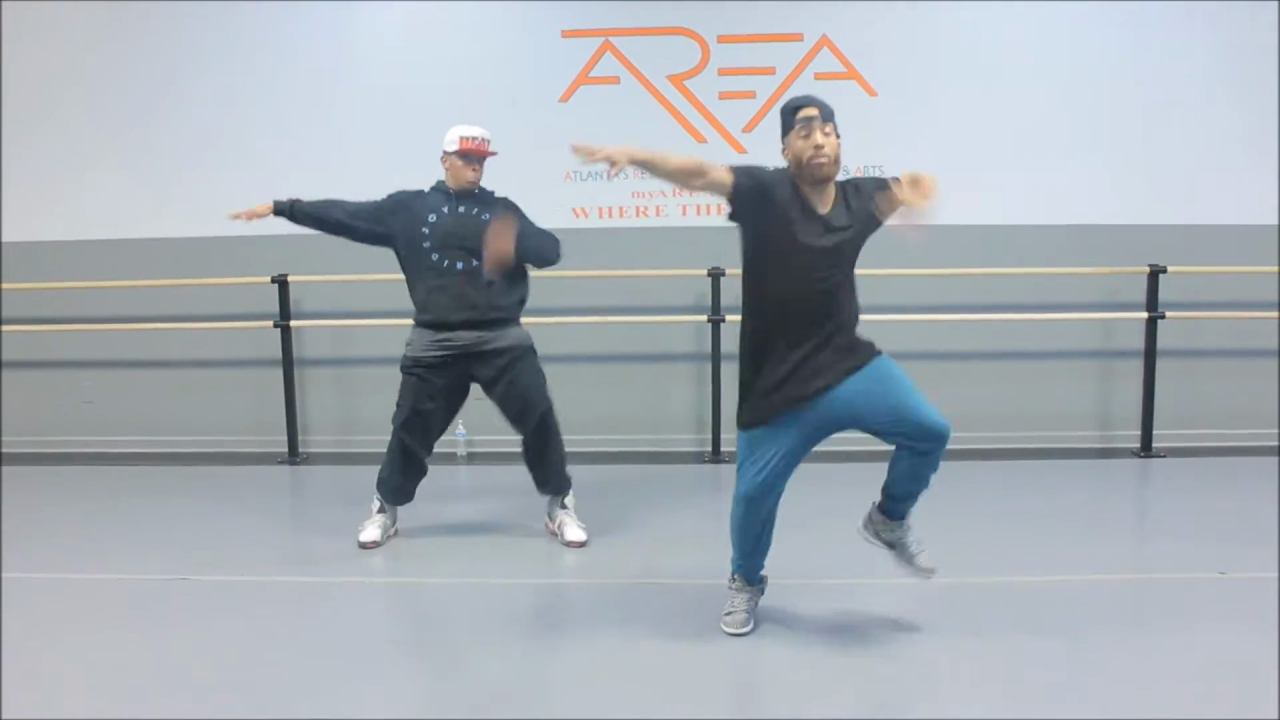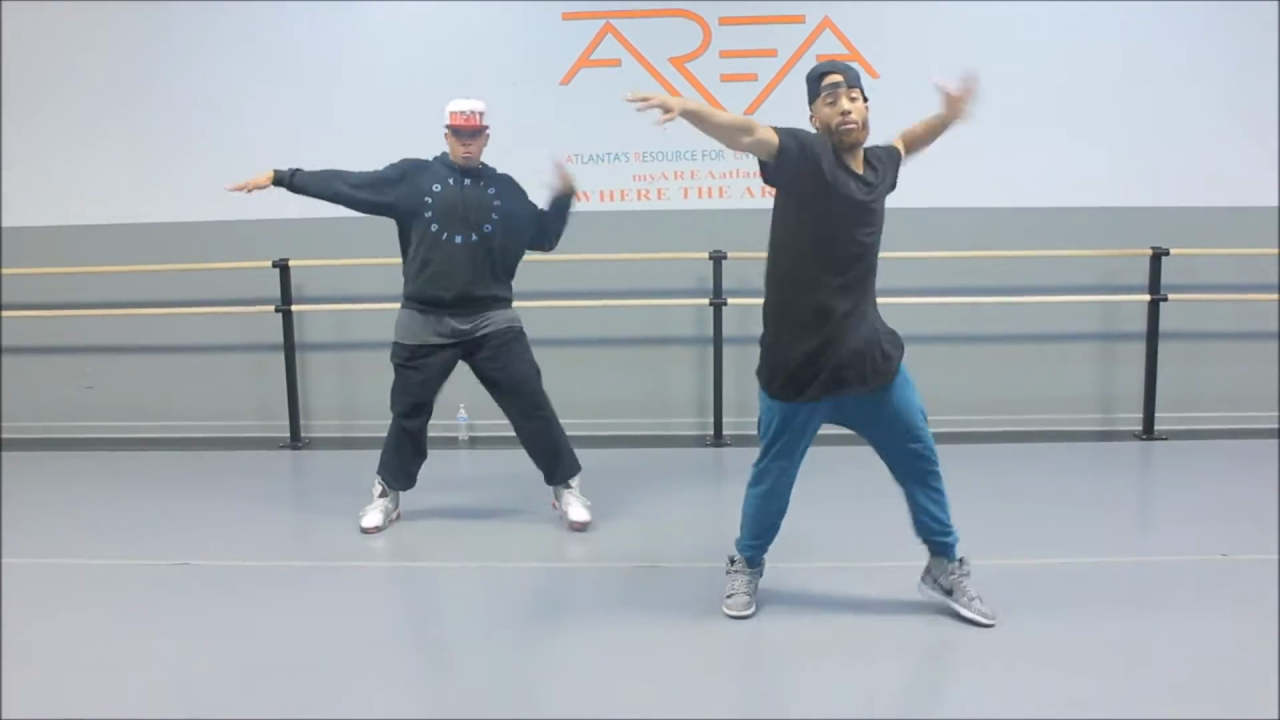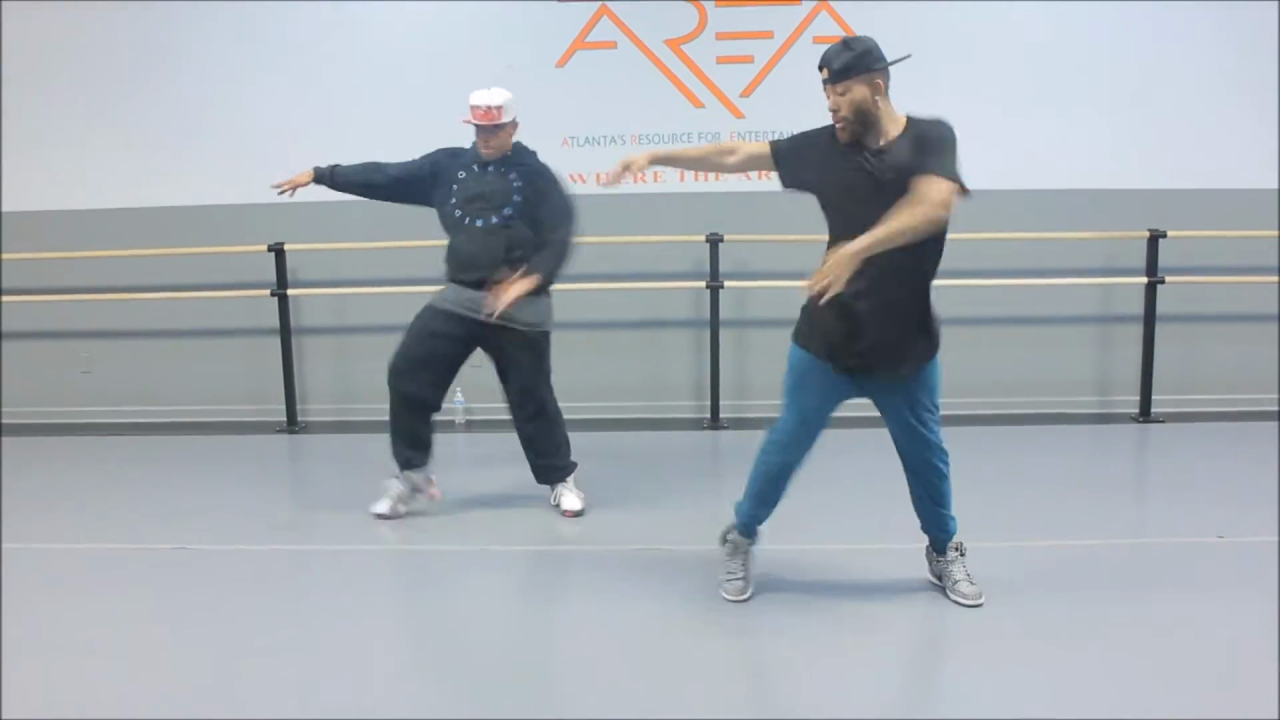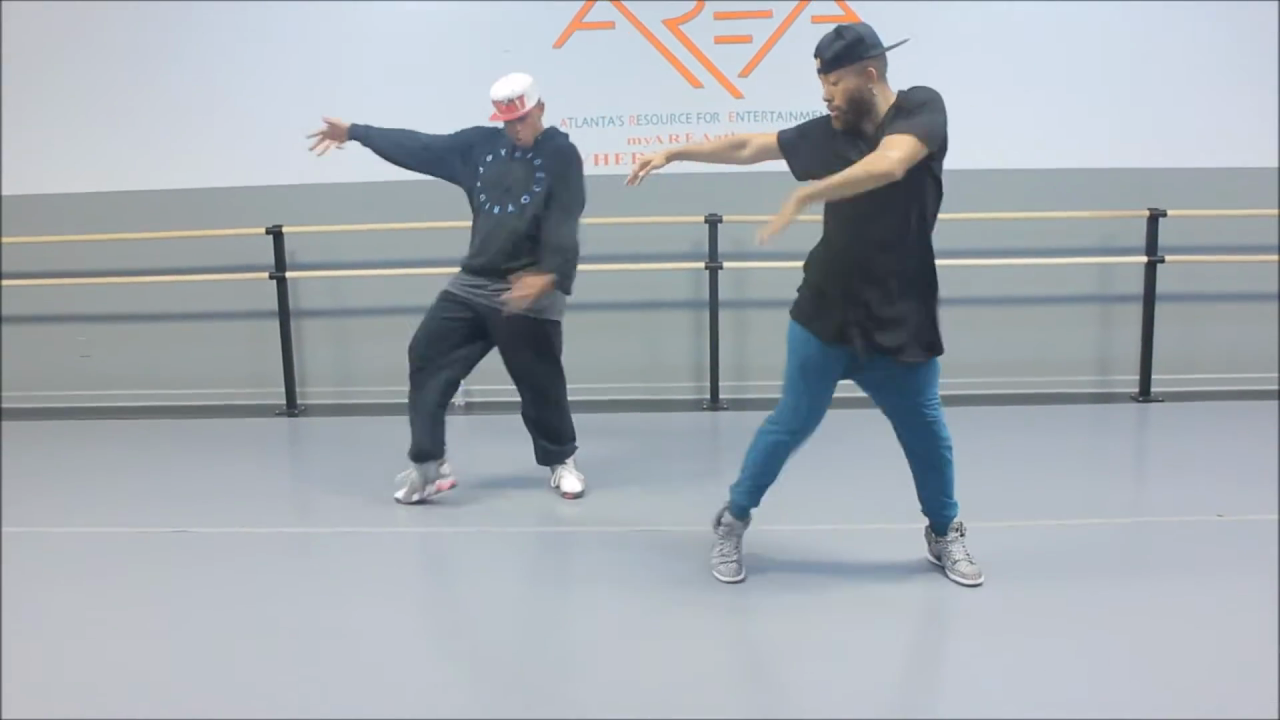
dt=0.5s
person 1, frame 1
left shoulder: (860, 196)
right shoulder: (763, 191)
left elbow: (909, 186)
right elbow: (700, 173)
left wrist: (916, 190)
right wrist: (633, 155)
left hip: (848, 362)
right hip: (776, 382)
left knee: (929, 431)
right knee: (756, 491)
left ankle: (889, 519)
right ankle: (746, 585)
person 1, frame 2
left shoulder: (878, 164)
right shoulder: (801, 154)
left elbow: (908, 141)
right elbow: (745, 133)
left wrist: (949, 115)
right wrist: (686, 106)
left hip: (868, 352)
right hip: (799, 358)
left knee: (917, 456)
right knee: (774, 471)
left ankle: (945, 569)
right ankle: (746, 567)
person 1, frame 3
left shoulder: (931, 137)
right shoulder: (822, 146)
left elbow: (934, 210)
right elbow: (736, 155)
left wrist: (857, 249)
right wrist: (657, 156)
left hip: (906, 335)
right hip: (830, 330)
left knee: (925, 451)
right knee: (791, 437)
left ankle: (944, 555)
right ankle: (739, 538)
person 1, frame 4
left shoulder: (921, 107)
right shoulder: (824, 133)
left elbow: (888, 165)
right elbow: (749, 146)
left wrist: (804, 197)
right wrist: (672, 152)
left hip: (902, 322)
right hip: (825, 311)
left knee: (927, 435)
right knee: (794, 421)
left ankle: (944, 536)
right ankle: (733, 519)
person 2, frame 1
left shoulder: (501, 209)
right shoulder: (409, 207)
left elbow: (549, 250)
right elbow: (343, 215)
left wrist: (514, 244)
right wrist: (278, 208)
left hip: (501, 337)
right hip: (435, 341)
left knee: (538, 416)
right knee: (412, 429)
left ankle: (560, 507)
right ankle: (384, 511)
person 2, frame 2
left shoulder: (504, 188)
right shoulder: (413, 175)
left elbow: (543, 237)
right elbow: (345, 185)
left wrist: (563, 196)
right wrist: (278, 177)
left hip: (492, 318)
right hip: (425, 322)
left knee: (529, 399)
right knee: (410, 412)
left ankle: (565, 487)
right ankle: (387, 494)
person 2, frame 3
left shoulder: (535, 175)
right shoulder: (449, 164)
left elbow: (559, 239)
right elbow: (386, 178)
left wrist: (531, 279)
right wrist: (320, 174)
left hip: (520, 305)
right hip: (458, 297)
left knee: (531, 396)
right knee: (408, 374)
left ankle: (561, 480)
right ankle: (412, 475)
person 2, frame 4
left shoulder: (562, 156)
right shoulder: (480, 143)
left elbow: (563, 222)
right elbow: (420, 146)
left wrist: (549, 275)
right wrist: (354, 132)
left hip: (530, 293)
right hip: (472, 284)
left knee: (539, 381)
right knee: (426, 358)
left ankle: (560, 460)
right ankle: (427, 465)
